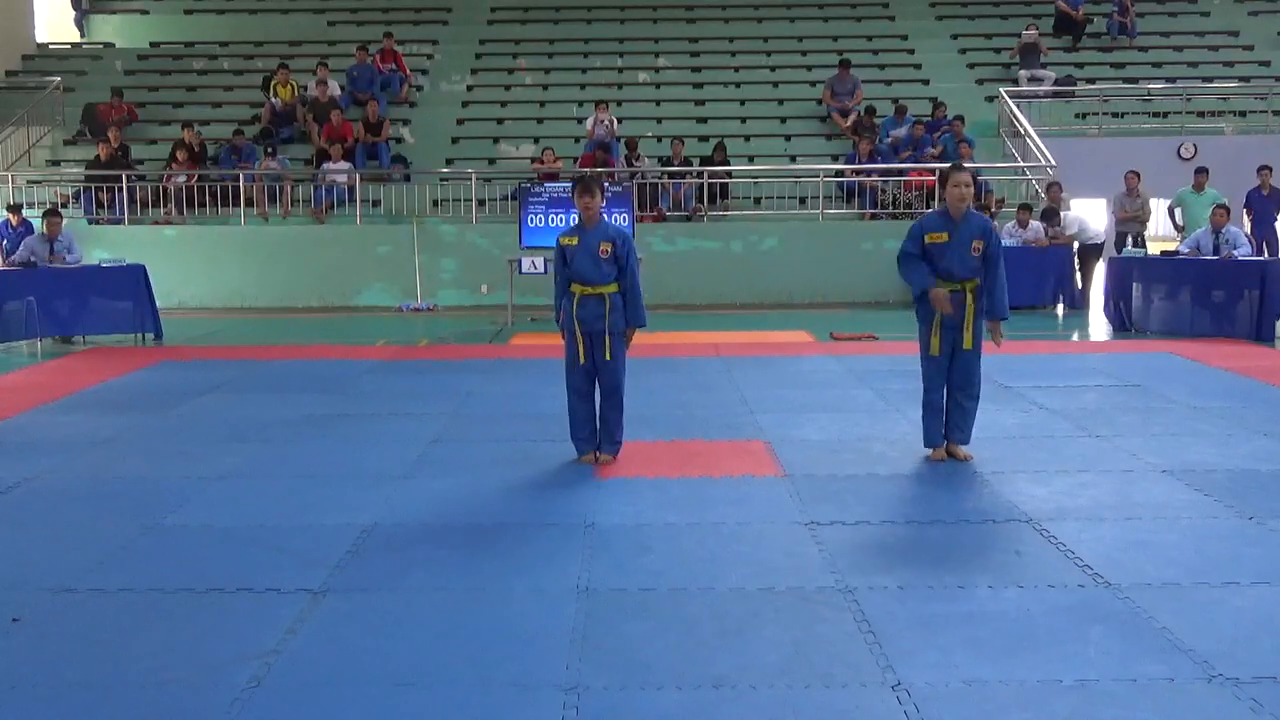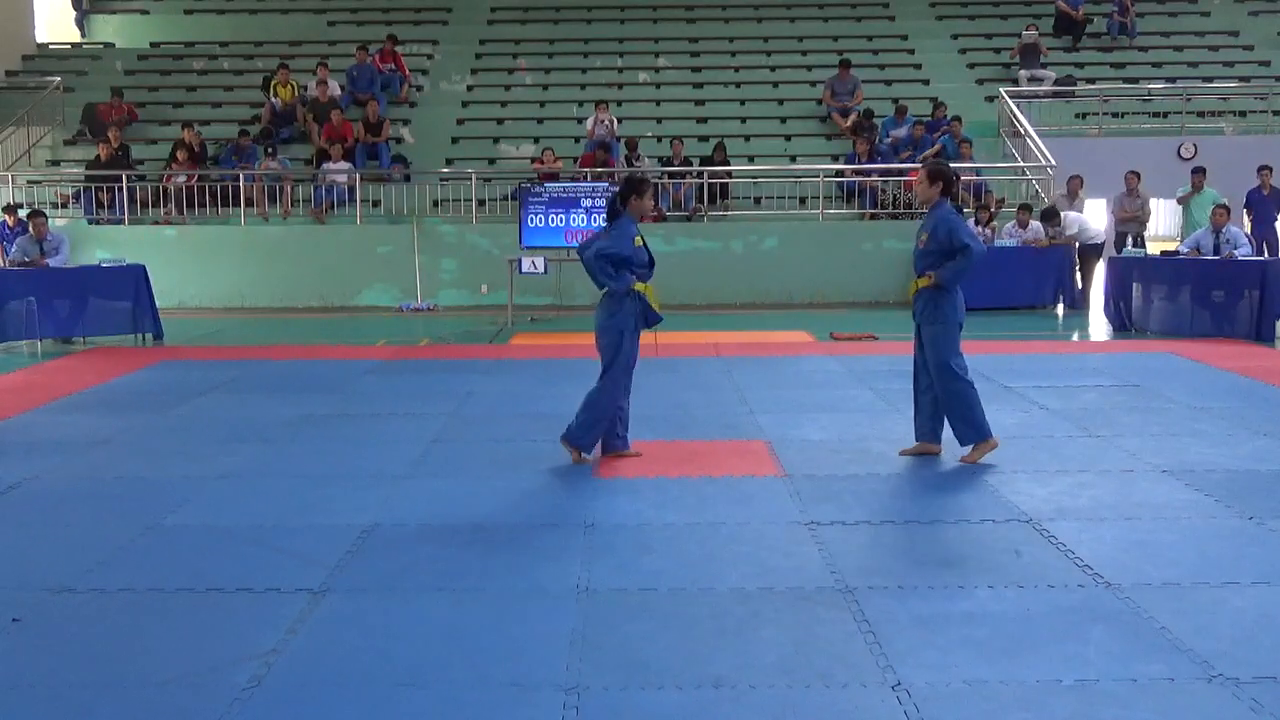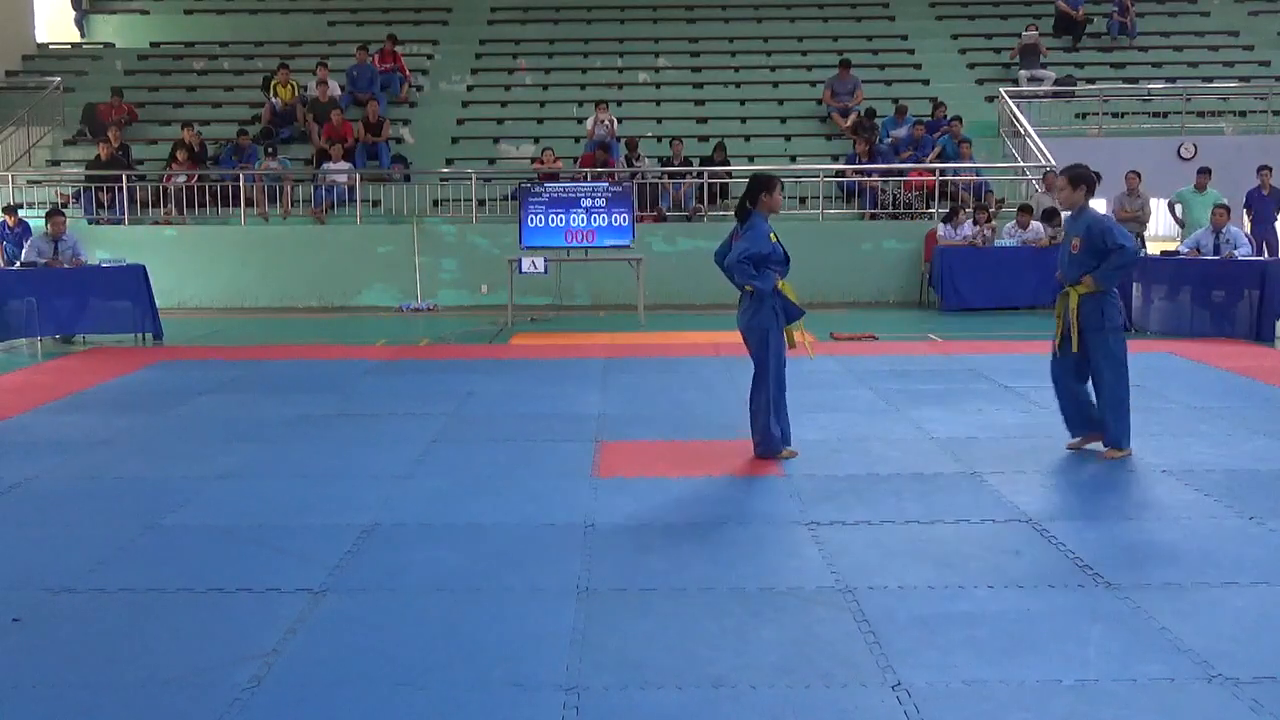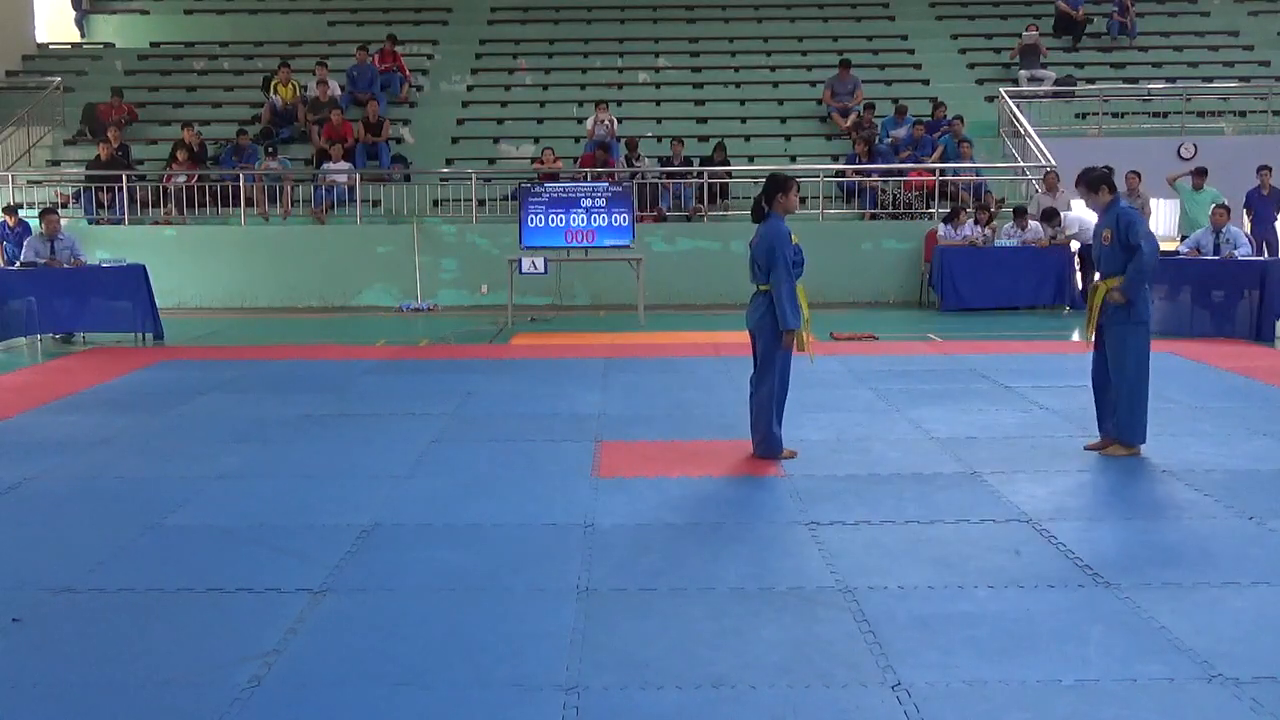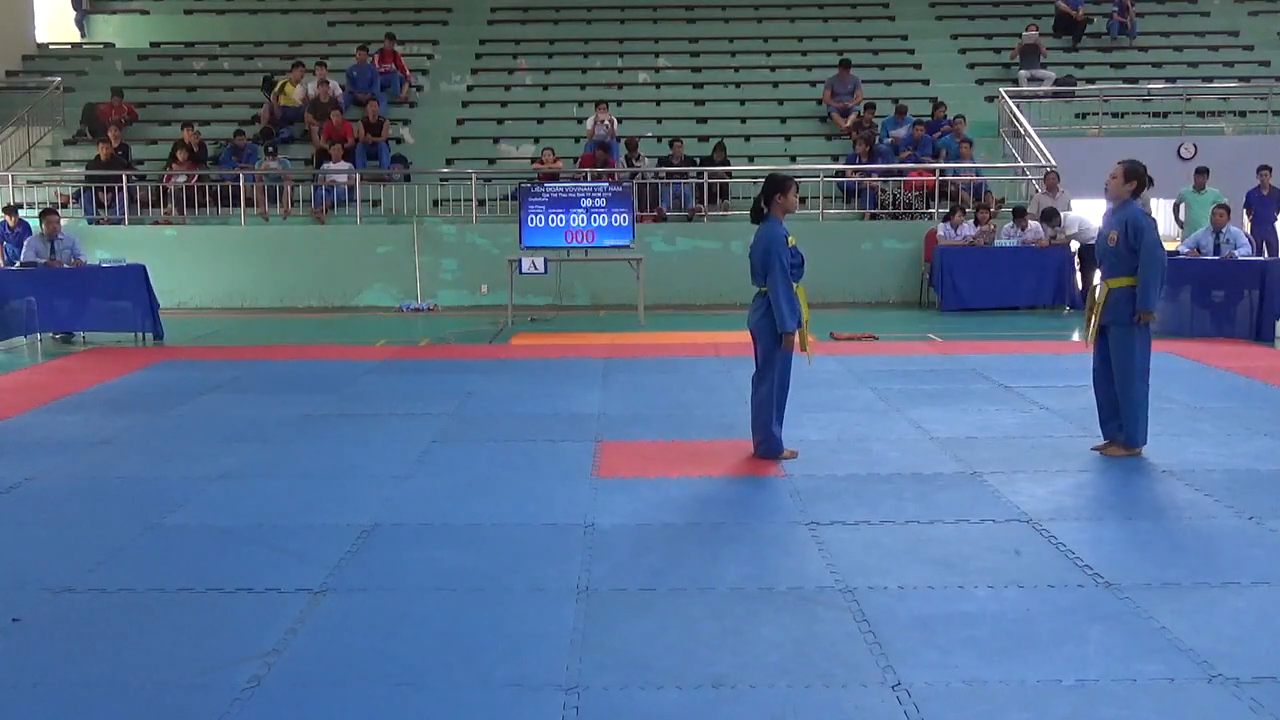
dt=1s
person 1, frame 1
left shoulder: (984, 227)
right shoulder: (926, 225)
left elbow: (994, 272)
right elbow: (907, 260)
left wrist: (995, 315)
right wrist: (930, 290)
left hip: (969, 307)
right hip: (934, 306)
left knee: (967, 379)
right knee: (933, 377)
left ankle: (955, 441)
right ankle: (936, 443)
person 1, frame 2
left shoulder: (946, 219)
right shoulder: (934, 217)
left elbow: (974, 250)
left wrist: (942, 277)
right wrist: (929, 276)
left hip: (941, 305)
right hip: (930, 304)
left knee: (948, 372)
right knee: (926, 374)
left ankle: (982, 438)
right ankle: (929, 439)
person 1, frame 3
left shoulder: (1096, 223)
right shoulder: (1071, 222)
left elbow: (1129, 251)
left wrist: (1097, 280)
right wrist: (1063, 274)
left hip: (1099, 309)
right hip: (1073, 307)
left knee: (1108, 375)
right knee: (1064, 370)
left ankle: (1119, 442)
right ankle: (1091, 428)
person 1, frame 4
left shoulder: (1126, 216)
right shoulder: (1105, 218)
left elbow: (1148, 253)
left wrist: (1125, 290)
right wrist: (1102, 293)
left hip: (1128, 306)
right hip: (1108, 304)
left knee: (1127, 372)
right knee: (1103, 372)
left ankle: (1129, 440)
right ankle: (1111, 434)
person 1, frame 5
left shoulder: (1137, 218)
right shoulder: (1111, 215)
left elbow: (1153, 262)
left wrist: (1146, 305)
right wrist: (1097, 299)
left hip: (1128, 305)
right hip: (1110, 303)
left knee: (1129, 374)
right knee: (1104, 372)
left ankle: (1131, 441)
right ankle: (1115, 435)
person 2, frame 1
left shoulder: (618, 236)
right shoulder: (565, 239)
left elbow: (631, 280)
right elbow: (561, 281)
left wrist: (633, 321)
right wrist: (562, 319)
left hip: (610, 314)
right hip: (577, 314)
left knee: (611, 383)
right knee: (579, 383)
left ankle: (609, 445)
right ankle: (585, 446)
person 2, frame 2
left shoulder: (624, 228)
right shoulder: (624, 232)
left elbow: (584, 248)
right elbow: (593, 256)
left wrist: (607, 284)
right wrist: (619, 283)
left hip: (626, 312)
right hip: (622, 312)
left knee: (619, 381)
right knee: (613, 382)
left ankle: (614, 443)
right ankle: (577, 438)
person 2, frame 3
left shoulder: (747, 226)
right shoulder: (759, 230)
left elbow: (721, 257)
right elbow: (735, 261)
right wrist: (764, 284)
left hip: (758, 308)
right hip: (764, 310)
left knee: (773, 375)
right knee: (768, 378)
left ankle: (774, 439)
right ankle: (769, 445)
person 2, frame 4
left shoulder: (765, 229)
right shoulder: (780, 232)
right elbow: (782, 282)
right wrist: (789, 325)
left hip: (761, 309)
right hip: (773, 313)
left knee: (764, 378)
right knee: (773, 380)
left ankle: (764, 442)
right ankle: (769, 445)
person 2, frame 5
left shoulder: (768, 230)
right shoulder: (775, 234)
right elbow: (779, 284)
right wrist: (787, 327)
left hip: (766, 313)
right hip: (774, 315)
left knee: (767, 379)
right knee: (774, 380)
left ankle: (766, 442)
right ankle: (769, 445)
